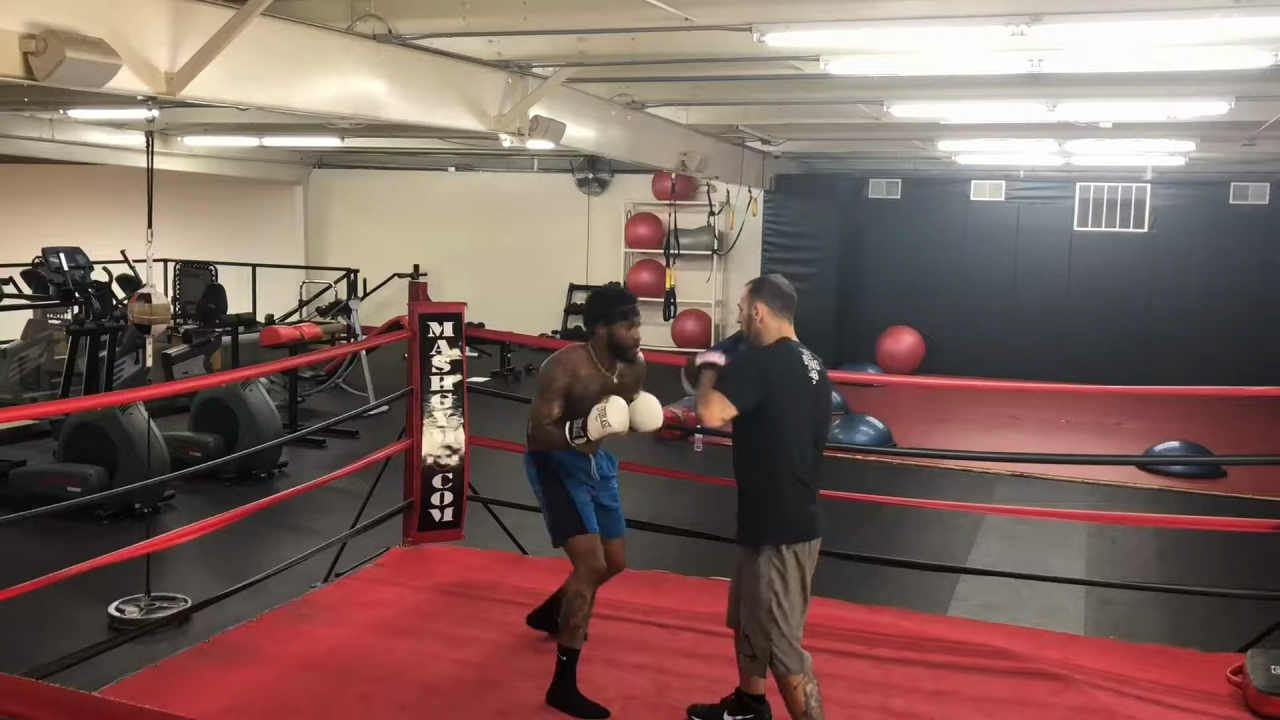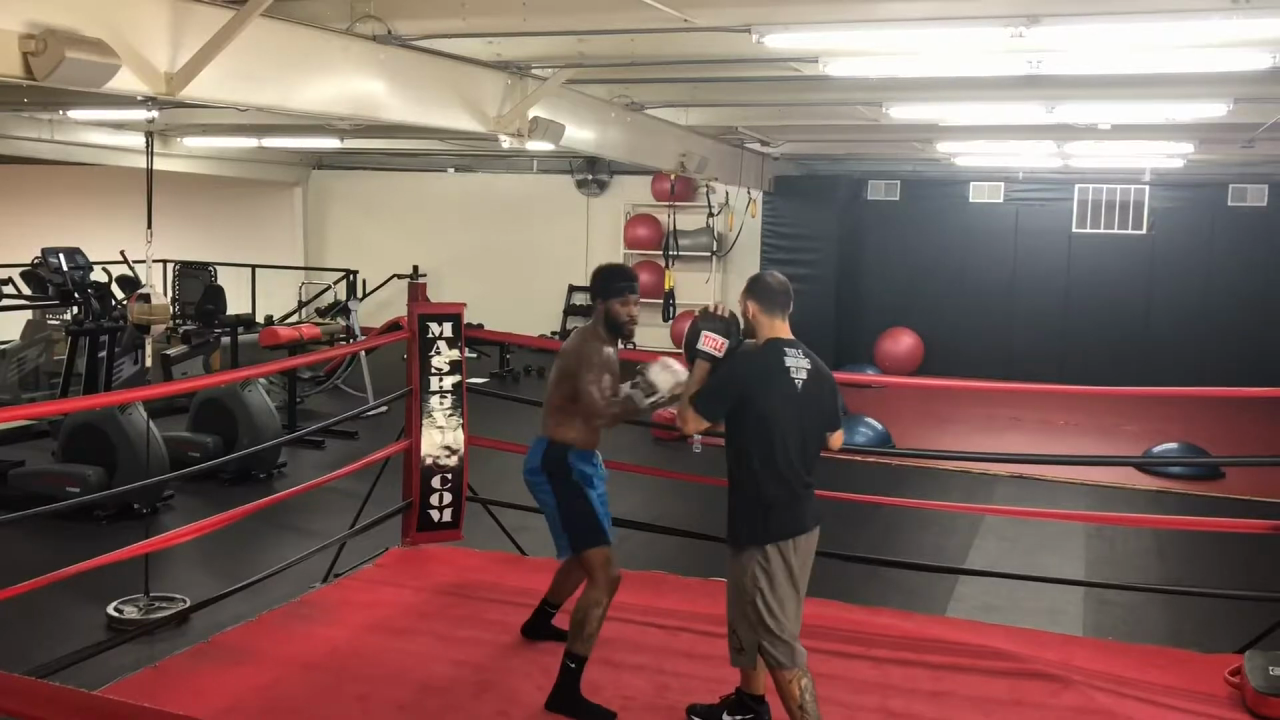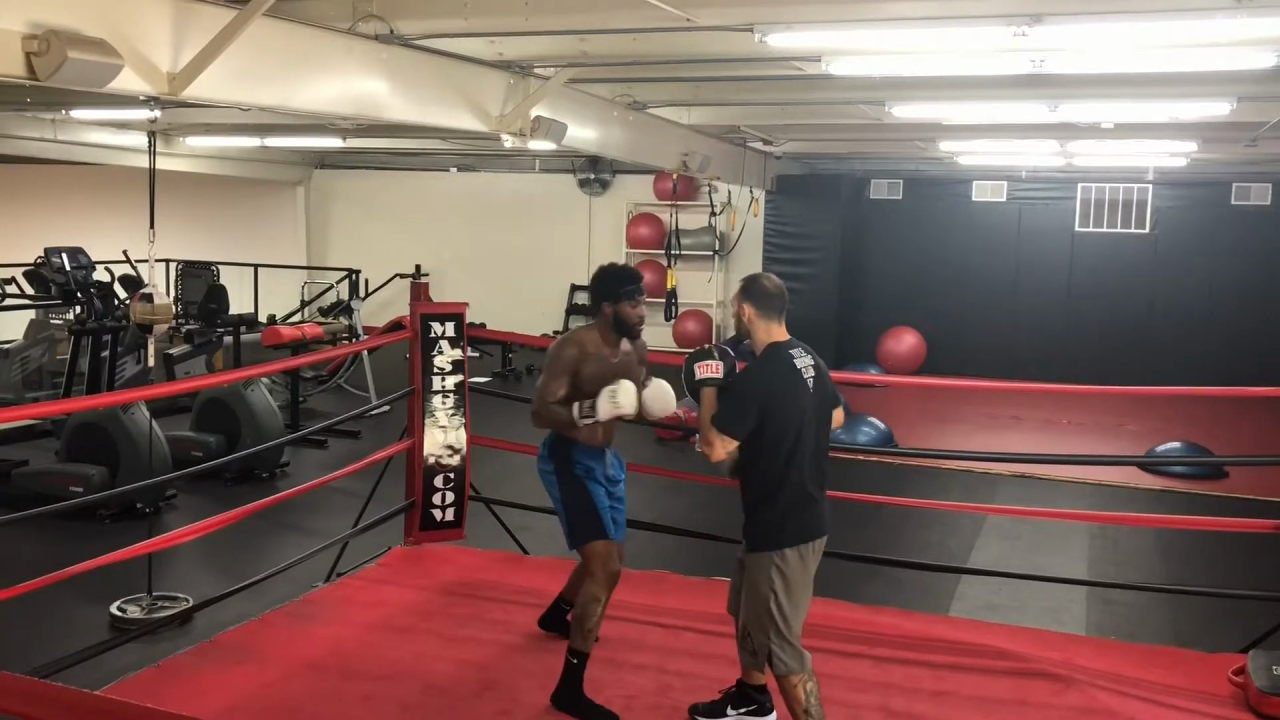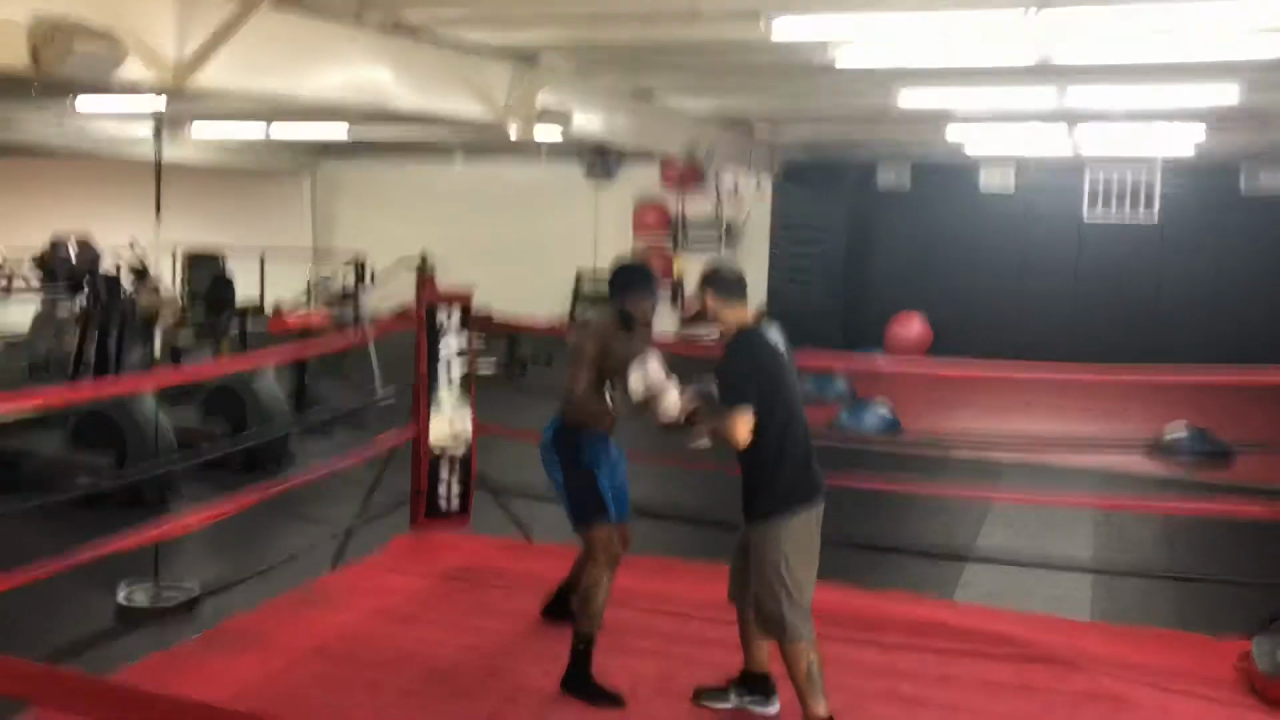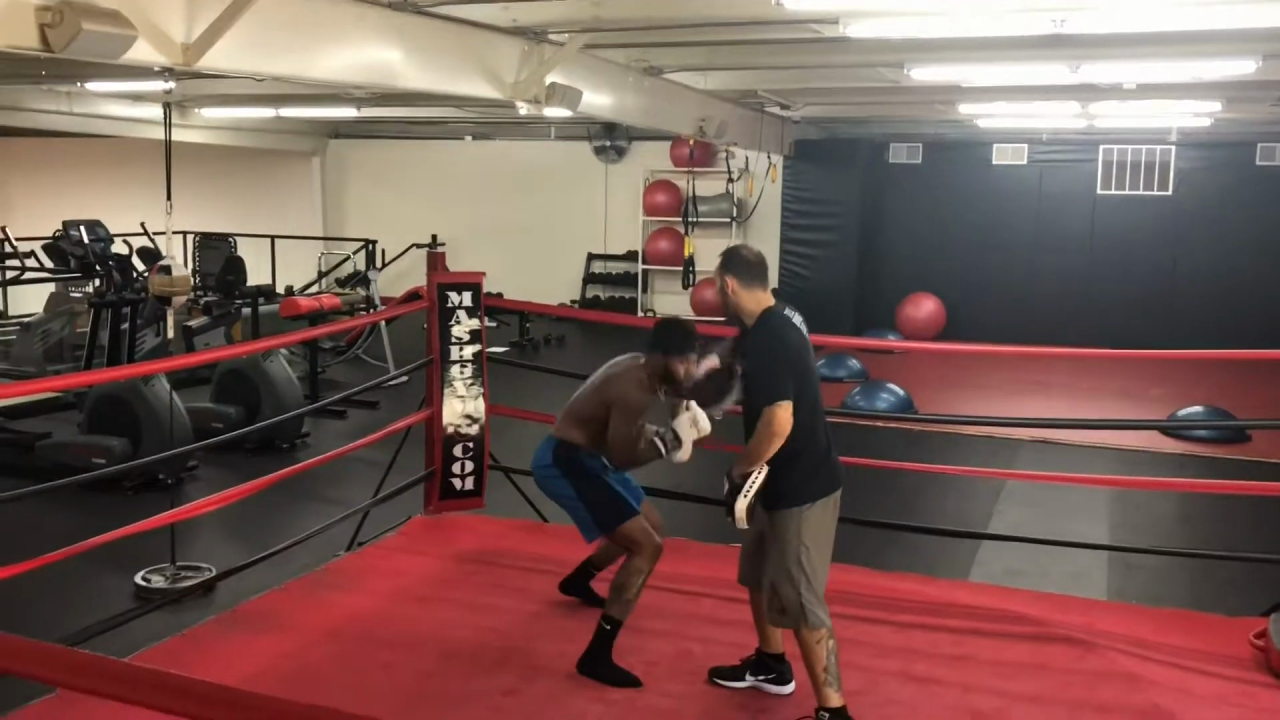
dt=0.5s
person 1, frame 1
left shoulder: (761, 360)
right shoulder: (813, 367)
left elbow: (710, 414)
left wrist: (709, 371)
left hip: (779, 527)
right hip: (798, 519)
left knee: (780, 641)
right knee: (747, 616)
person 1, frame 2
left shoulder: (743, 366)
right shoulder: (818, 370)
left elbow: (689, 421)
right elbow: (834, 441)
left wrist: (708, 355)
left hip: (765, 525)
right hip: (801, 517)
left knee: (776, 638)
right knee: (748, 619)
person 1, frame 3
left shoulder: (757, 377)
right shoulder: (810, 362)
left elbow: (715, 448)
right elbow: (835, 418)
left wrist: (707, 386)
left hip: (782, 528)
right hip: (804, 516)
left knee: (779, 641)
right knee: (749, 613)
person 1, frame 4
left shoulder: (740, 353)
right shoulder: (766, 333)
left elbow: (738, 432)
left wrist: (704, 419)
left hip: (785, 499)
right hip: (779, 490)
left knee: (786, 612)
right knee: (748, 590)
person 1, frame 5
left shoulder: (769, 341)
right shoulder: (775, 317)
left elbow: (778, 422)
left wrist: (739, 470)
left hip: (802, 487)
right hip: (789, 481)
left knee: (800, 600)
right knee: (758, 573)
right ankle: (769, 664)
person 2, frame 1
left shoulder: (635, 363)
right shoulder: (563, 367)
right elbow: (535, 437)
left wrist: (642, 414)
right wrist: (583, 429)
left hip: (596, 463)
right hip: (556, 465)
left knee: (613, 562)
right knee: (591, 566)
left ankle: (549, 613)
person 2, frame 2
left shoulder: (609, 348)
right shoulder: (587, 347)
left elbow: (610, 407)
right elbow: (605, 413)
left wrist: (656, 383)
right wrist: (655, 388)
left hip: (581, 463)
right hip: (560, 466)
left knee: (586, 558)
right knee: (606, 576)
left ankle: (539, 622)
person 2, frame 3
left shoulder: (635, 347)
right shoulder: (572, 348)
left elbow: (644, 403)
right elbow: (541, 414)
left wrist: (655, 399)
right wrist: (591, 409)
left hip: (604, 459)
right hip: (570, 462)
left knee: (606, 559)
right knee: (605, 569)
left ankle: (556, 615)
person 2, frame 4
left shoulder: (640, 334)
right shoulder: (591, 337)
right elbow: (577, 408)
right wrist: (624, 389)
left hip: (605, 444)
right hip: (573, 446)
left knee: (613, 543)
right knee: (605, 551)
left ankle: (561, 604)
right ankle: (577, 672)
person 2, frame 5
left shoulder: (643, 369)
right shoulder: (633, 387)
right elbow: (621, 458)
left wrist: (663, 433)
right wrist: (674, 436)
left hip: (586, 455)
right hip: (565, 463)
left knee: (648, 524)
right knee: (647, 546)
left ankle: (578, 579)
right ankle: (597, 656)
